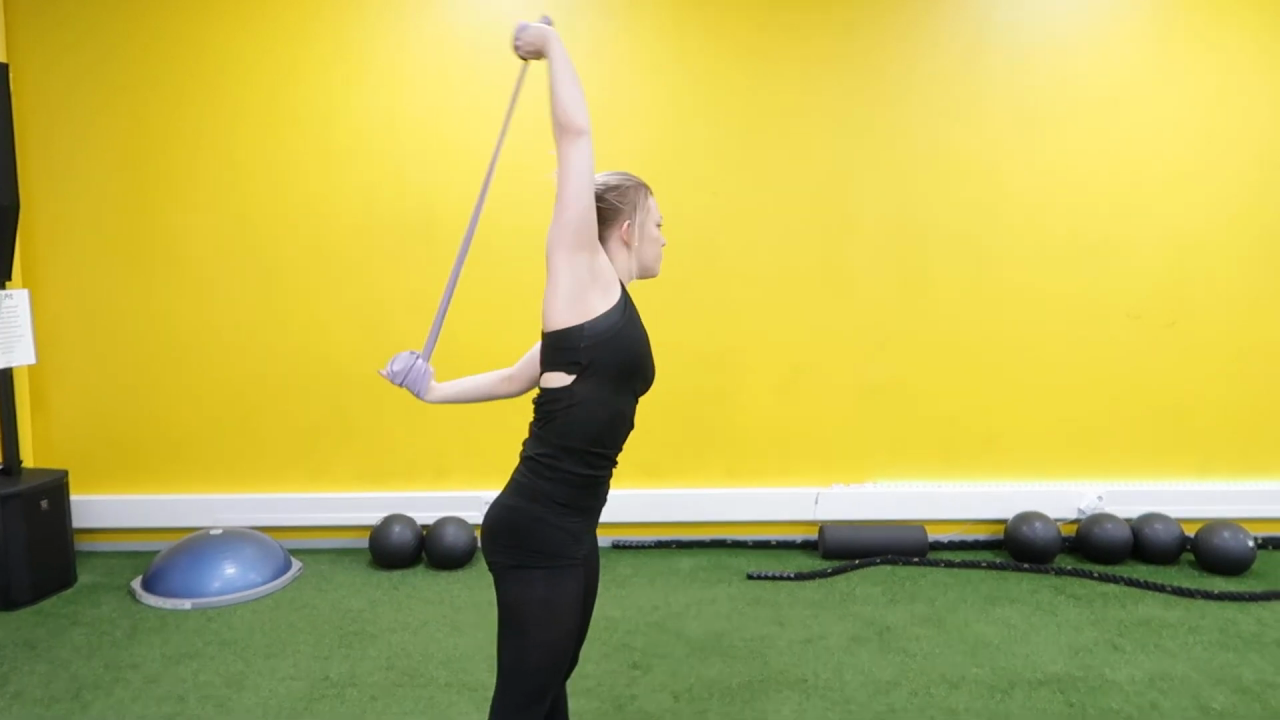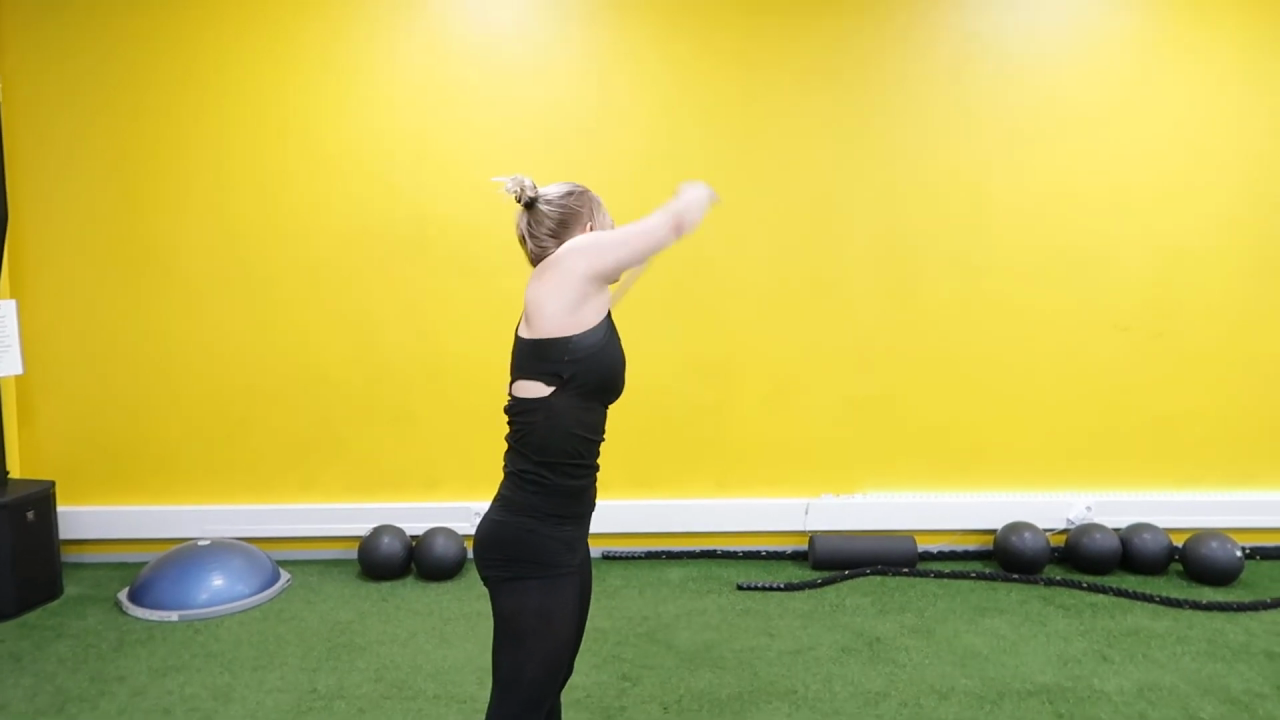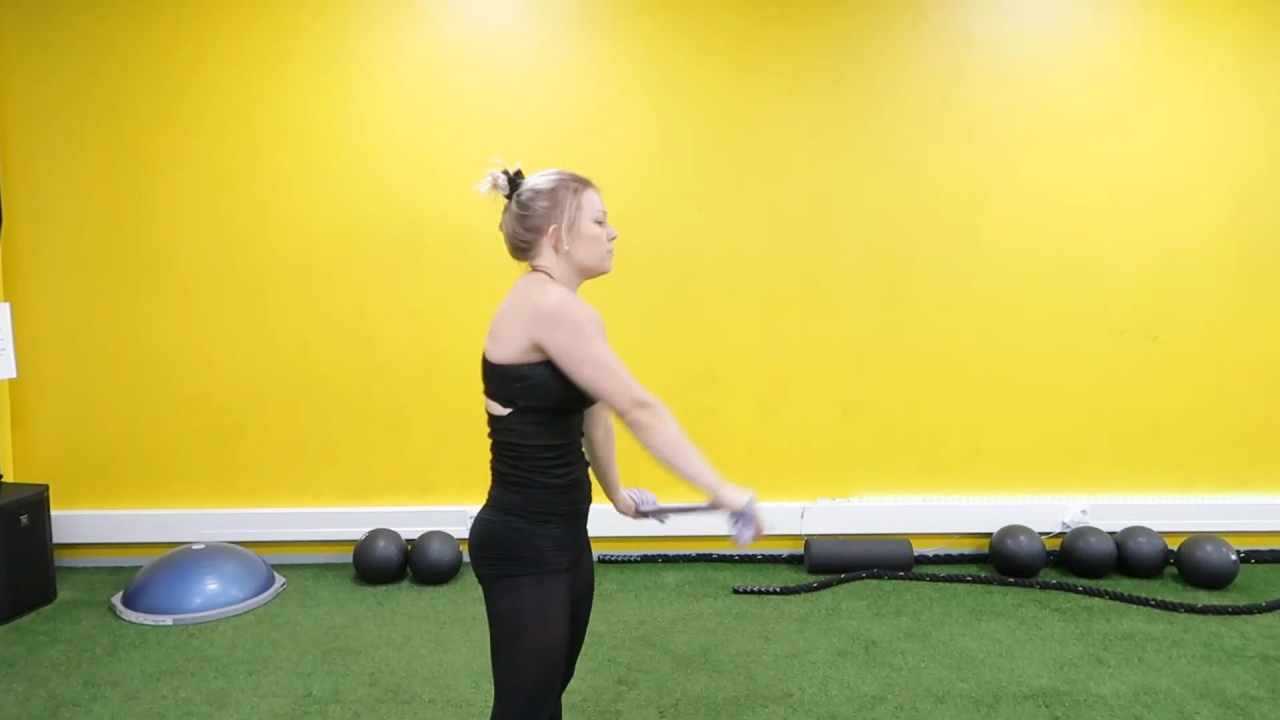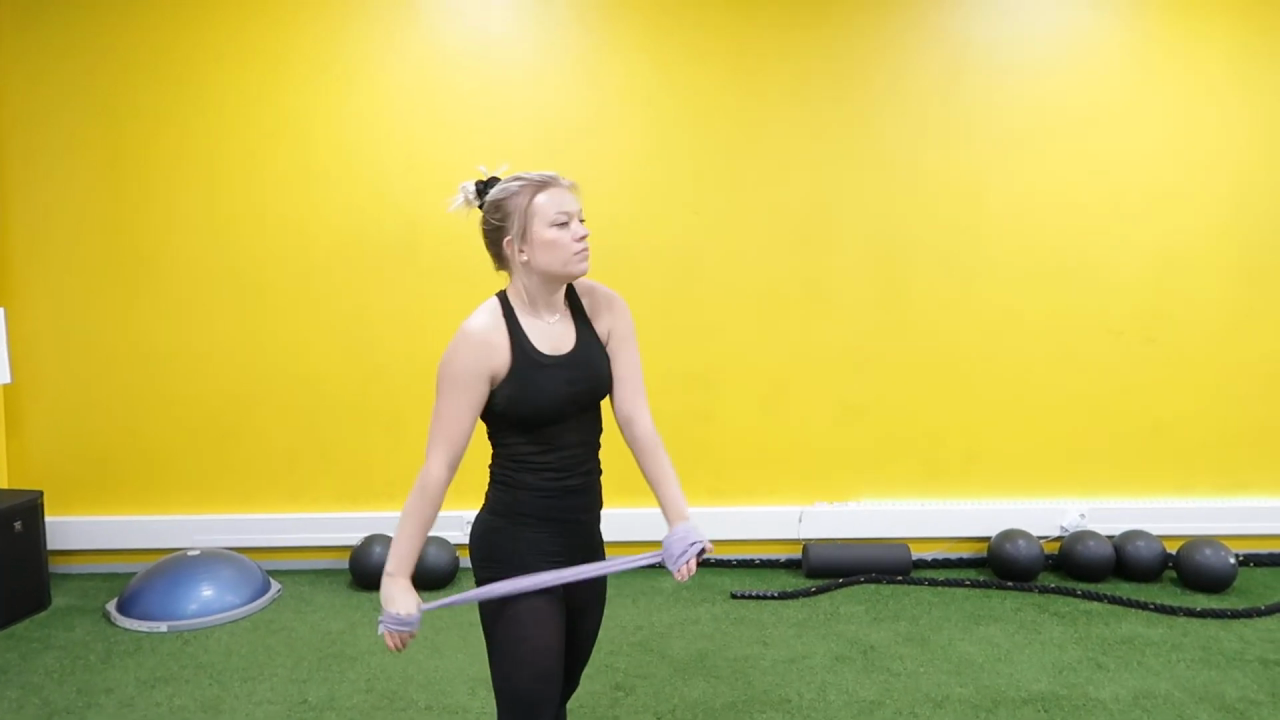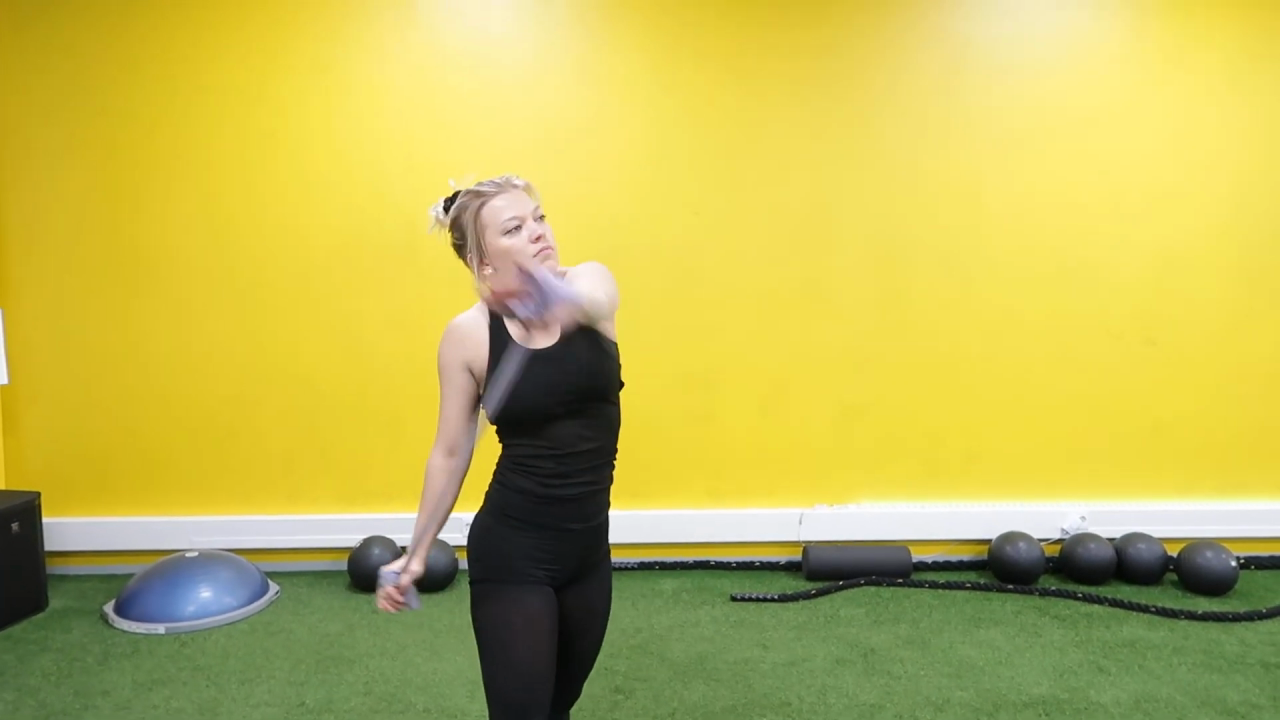
dt=0.4s
person 1, frame 1
left shoulder: (605, 309)
right shoulder: (580, 273)
left elbow: (519, 376)
right elbow: (573, 137)
left wrist: (438, 390)
right wrist: (554, 44)
left hip: (569, 529)
right hip: (537, 530)
person 1, frame 2
left shoulder: (565, 309)
right shoulder: (567, 267)
right elbow: (670, 221)
right wrist: (697, 195)
left hip: (555, 539)
right hip: (530, 547)
person 1, frame 3
left shoulder: (562, 308)
right shoulder: (544, 304)
right elbow: (637, 406)
left wrist: (616, 491)
right wrist: (720, 490)
left hip: (565, 536)
right hip: (521, 544)
person 1, frame 4
left shoulder: (603, 308)
right shoulder: (482, 337)
left elbow: (637, 418)
right elbow: (439, 464)
left wrist: (678, 518)
right wrist: (397, 576)
left hip: (582, 537)
right hip: (514, 547)
person 1, frame 5
left shoulder: (585, 279)
right shoulder: (470, 336)
left elbow: (595, 298)
right elbow: (450, 452)
left wrist: (566, 299)
right wrist: (416, 552)
left hip: (584, 546)
right hip: (510, 552)
